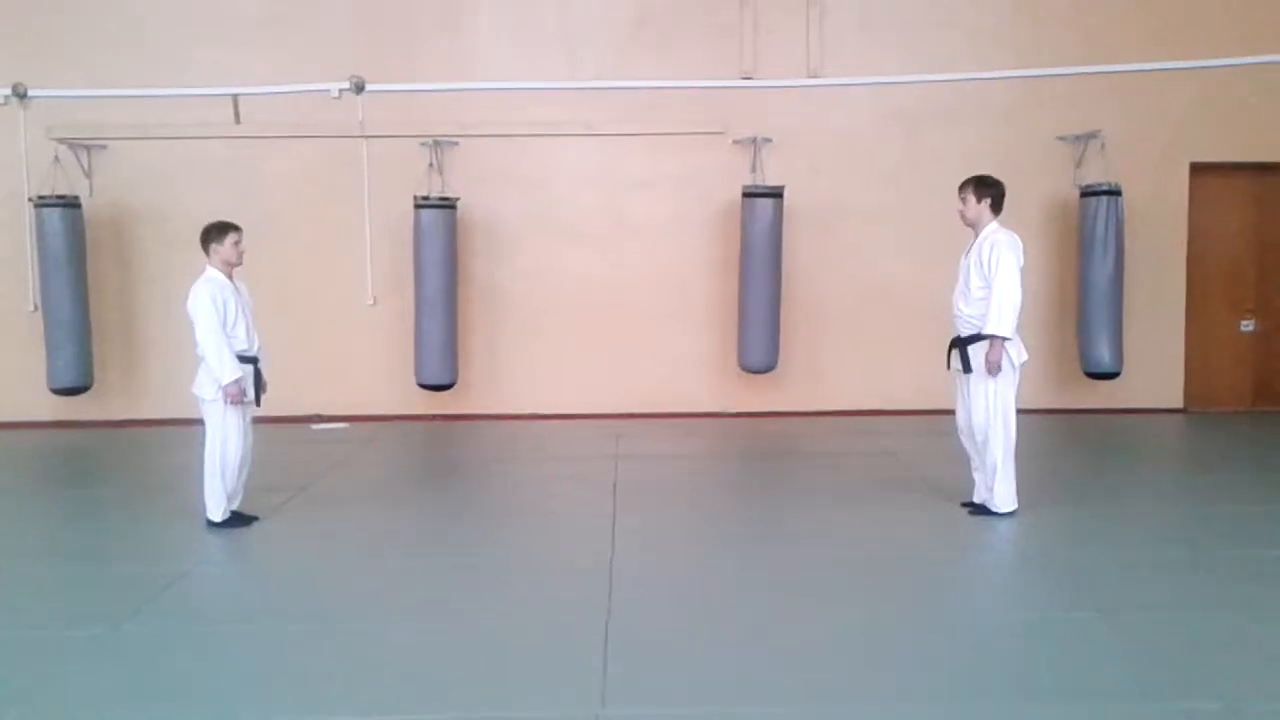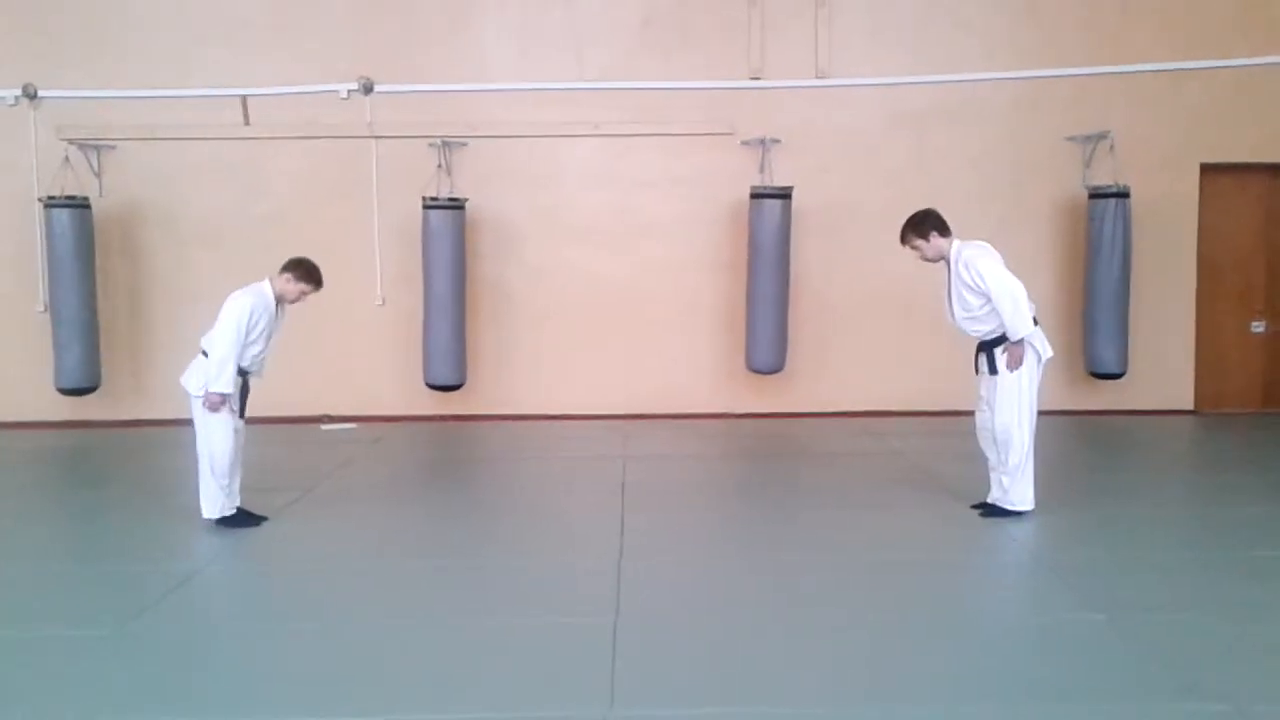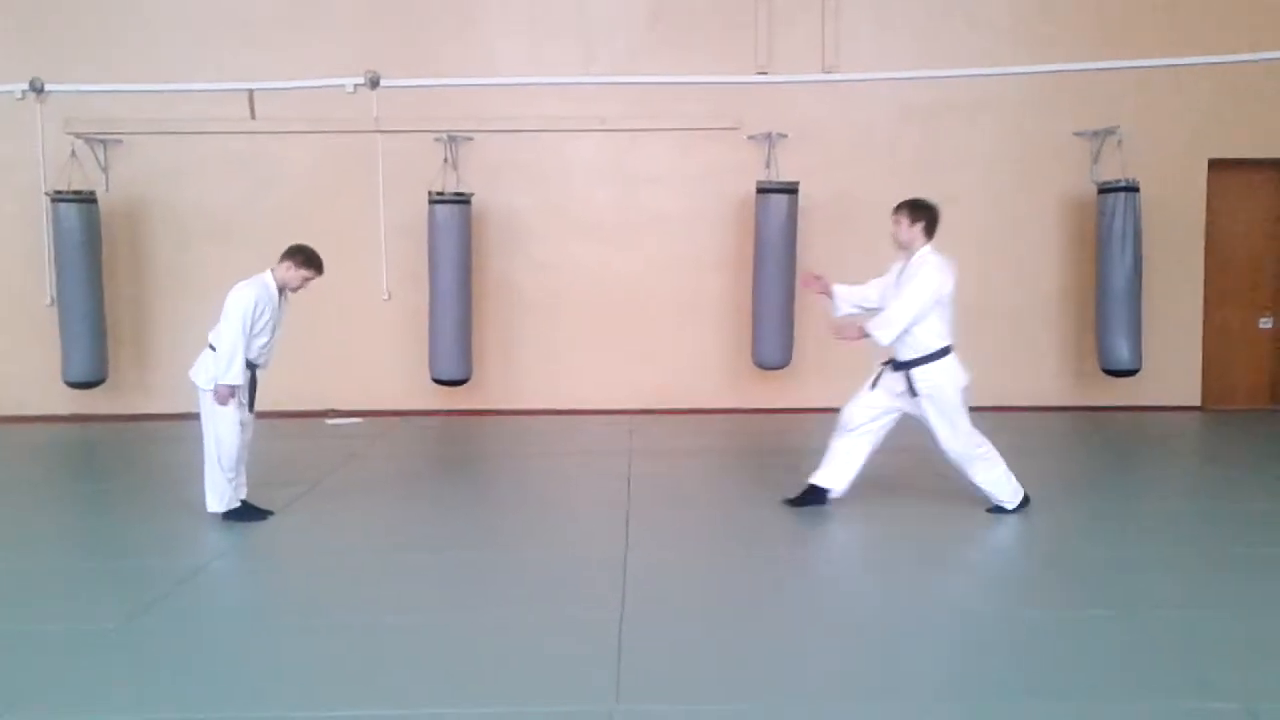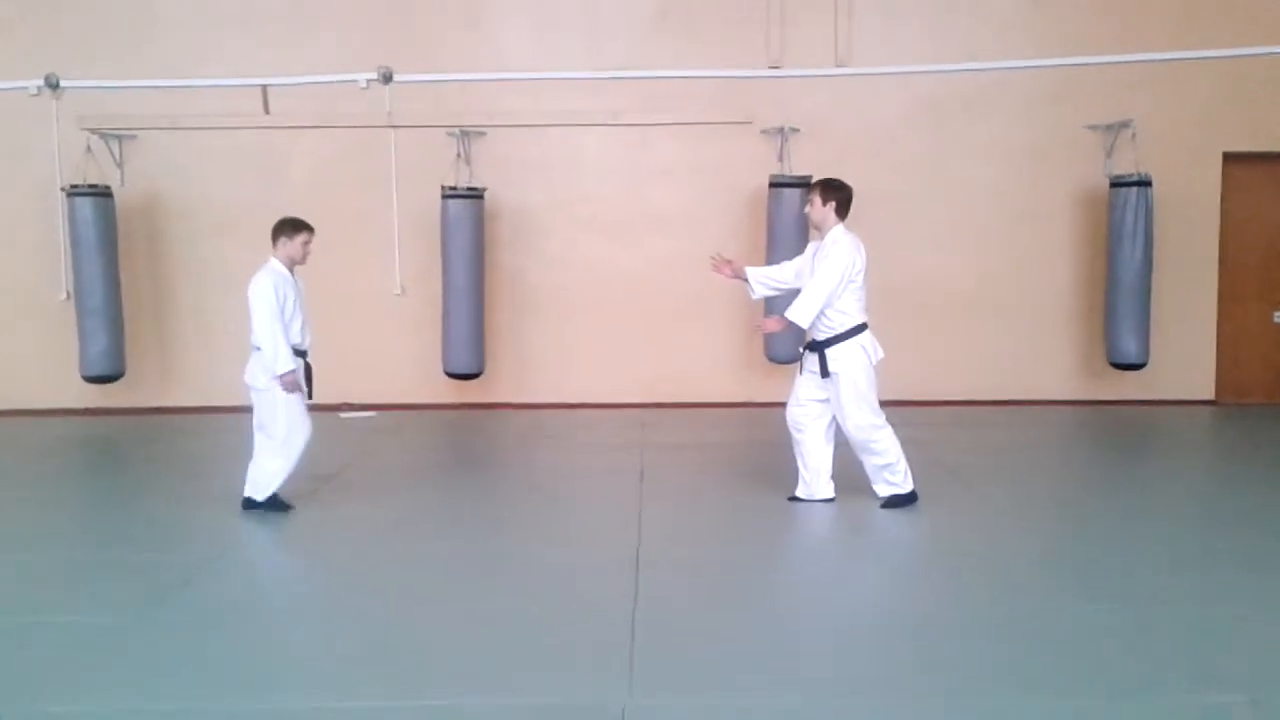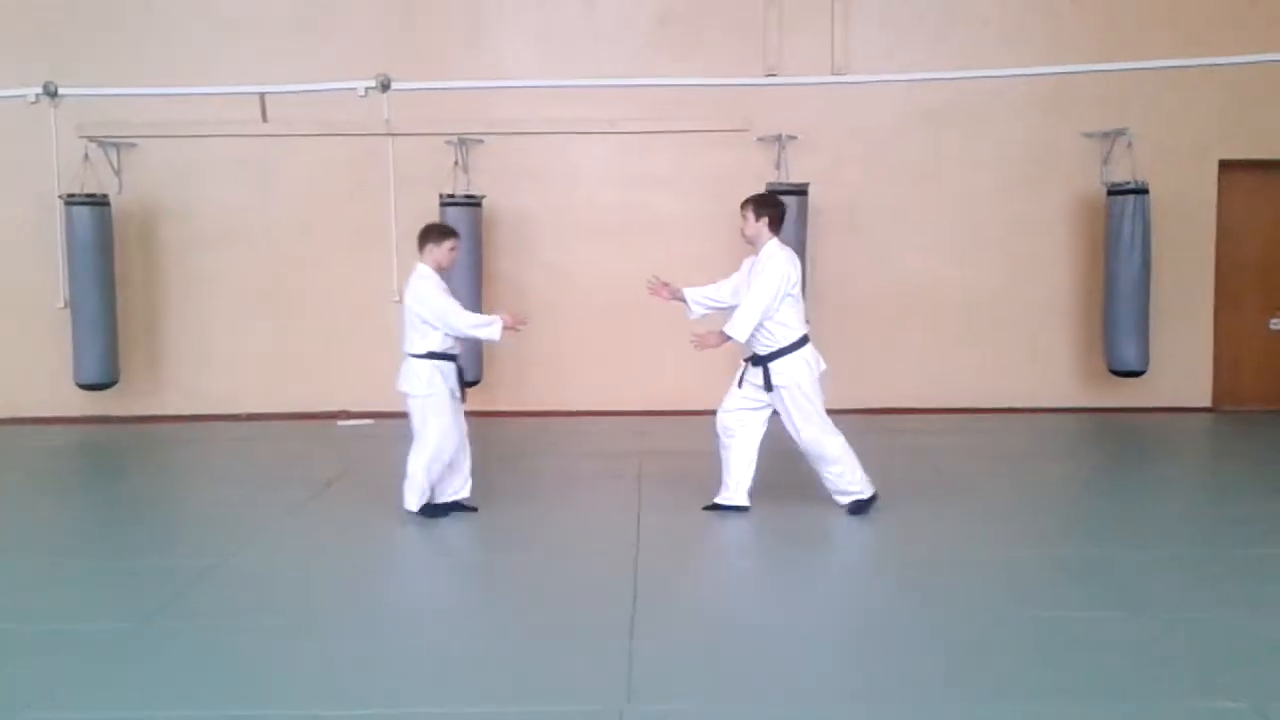
dt=1s
person 1, frame 1
left shoulder: (1001, 241)
right shoulder: (978, 244)
left elbow: (1007, 296)
left wrist: (997, 344)
left hip: (990, 348)
right hip: (970, 348)
left knee: (991, 425)
right knee: (970, 424)
left ankle: (1001, 500)
right ankle: (986, 494)
person 1, frame 2
left shoulder: (973, 257)
right shoulder: (956, 263)
left elbow: (1012, 294)
left wrist: (1017, 342)
right wrist: (999, 347)
left hip: (1015, 348)
right hip: (994, 350)
left knee: (1010, 425)
right knee: (989, 424)
left ankle: (1015, 500)
right ankle: (1001, 494)
person 1, frame 3
left shoulder: (936, 267)
right shoulder: (903, 267)
left elbow: (906, 309)
right elbow: (874, 294)
left wrist: (864, 331)
right wrist: (830, 290)
left hip: (933, 372)
right hip: (901, 371)
left knee: (959, 440)
right knee: (856, 417)
left ankle: (1011, 497)
right ankle: (823, 487)
person 1, frame 4
left shoulder: (845, 246)
right shoulder: (818, 248)
left elbow: (820, 290)
right elbow: (788, 274)
left wrist: (784, 321)
right wrist: (740, 273)
left hip: (847, 350)
right hip: (822, 350)
left knee: (862, 424)
right knee: (804, 415)
left ankle: (900, 487)
right ankle: (816, 488)
person 1, frame 5
left shoulder: (781, 260)
right shoulder: (754, 263)
left elbow: (757, 305)
right elbow: (725, 292)
left wrist: (722, 337)
right wrist: (678, 294)
left hip: (789, 364)
right hip: (762, 365)
left knee: (813, 433)
right knee: (732, 421)
left ankle: (858, 492)
right ankle: (733, 497)
person 2, frame 1
left shoulder: (236, 287)
right shoulder: (206, 290)
right elbow: (212, 341)
left wrist: (256, 373)
right wrist: (230, 379)
left hip: (243, 376)
right hip: (223, 381)
left knee: (240, 447)
right knee: (225, 448)
left ankle: (230, 507)
right ankle: (217, 513)
person 2, frame 2
left shoulder: (276, 307)
right shoulder: (247, 301)
right elbow: (225, 347)
left wrist: (239, 384)
right wrist: (217, 390)
left hip: (233, 380)
right hip: (212, 380)
left knee: (232, 444)
right knee: (219, 446)
left ankle: (230, 505)
right ankle: (220, 511)
person 2, frame 3
left shoulder: (279, 296)
right shoulder: (250, 293)
right elbow: (231, 340)
right wrist: (225, 382)
left hip: (241, 374)
right hip: (219, 374)
left knee: (239, 438)
right knee: (226, 439)
left ankle: (236, 498)
right ankle: (226, 504)
person 2, frame 4
left shoulder: (289, 279)
right shoulder: (267, 280)
right elbow: (268, 331)
left wrist: (293, 368)
right wrist: (284, 370)
left hip: (287, 368)
right hip: (273, 371)
left knee: (274, 434)
right knee: (295, 431)
left ankle: (258, 492)
right ankle: (260, 492)
person 2, frame 5
left shoulder: (429, 282)
right shoulder: (423, 286)
left elbow: (449, 321)
right elbow: (457, 320)
left wrist: (489, 324)
right wrist: (499, 323)
left hip: (437, 371)
right hip: (428, 373)
left knee: (455, 436)
right knee: (436, 440)
left ankle: (450, 496)
right ankle: (416, 500)
